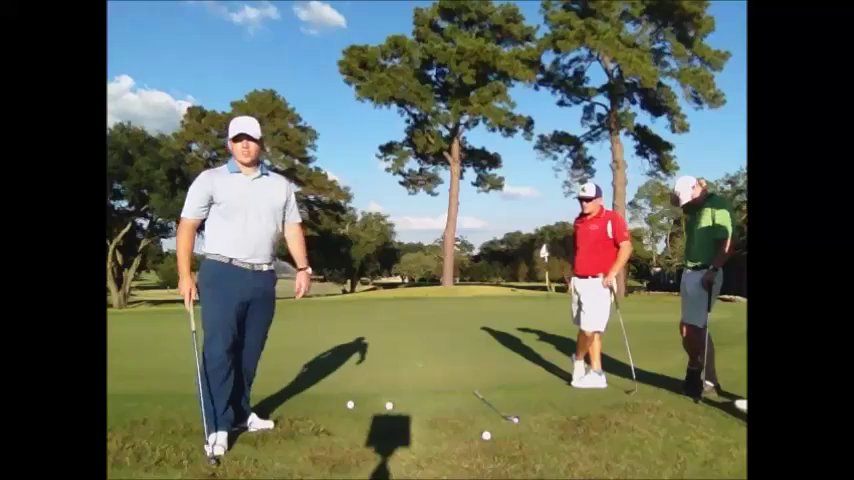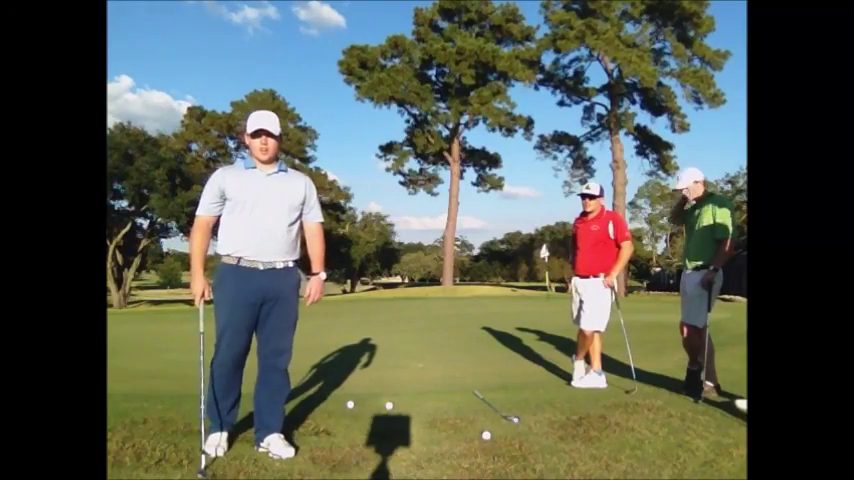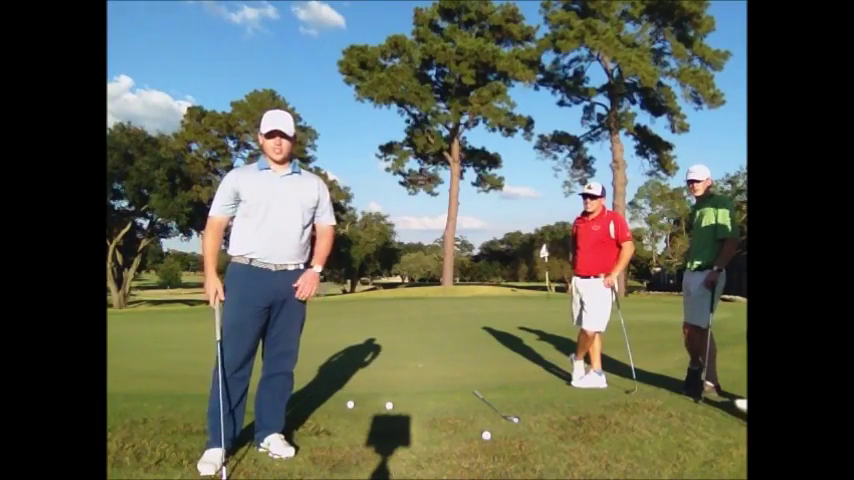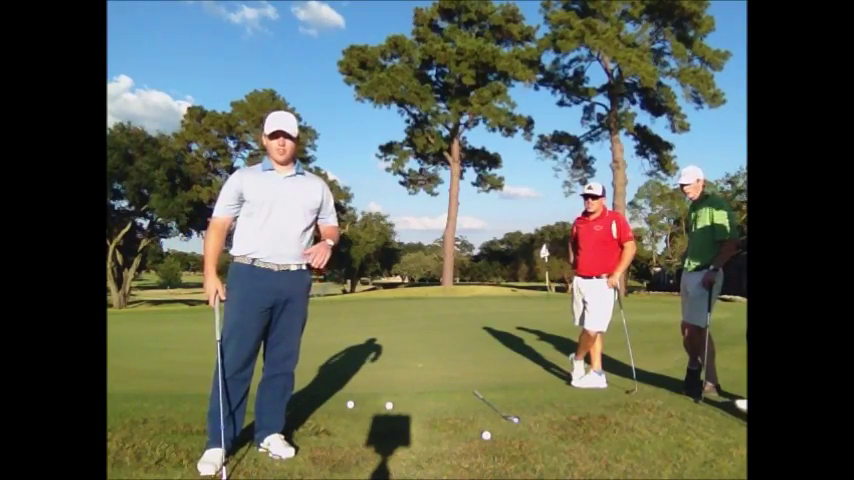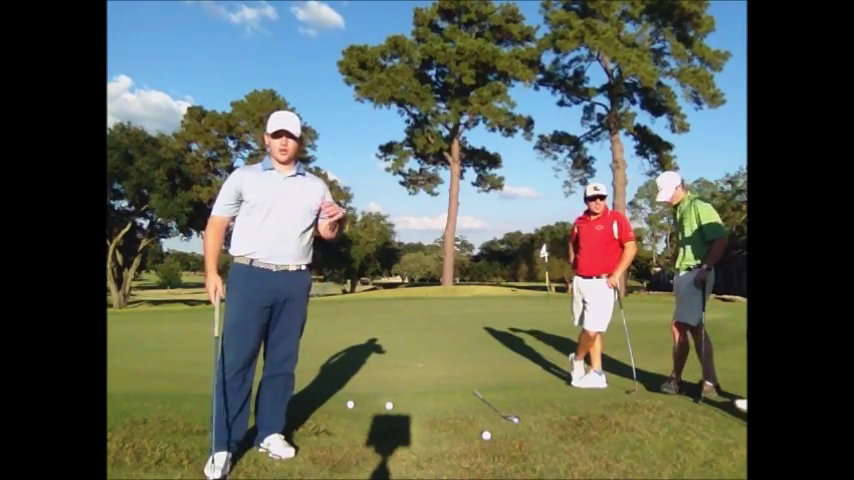
dt=1s
person 1, frame 1
left shoulder: (281, 185)
right shoulder: (210, 180)
left elbow: (292, 227)
right elbow: (187, 227)
left wrist: (303, 267)
right wrist: (185, 275)
left hip: (262, 277)
right hip: (222, 274)
left knee: (249, 352)
right knee: (219, 350)
left ankle: (239, 412)
right ankle: (217, 426)
person 1, frame 2
left shoulder: (301, 183)
right shoulder: (225, 177)
left elbow: (313, 229)
right elbow: (202, 225)
left wrist: (318, 273)
right wrist: (197, 272)
left hip: (283, 279)
right hip: (237, 275)
left knee: (276, 358)
right knee: (228, 354)
left ankle: (269, 432)
right ankle: (219, 428)
person 1, frame 3
left shoulder: (313, 184)
right shoulder: (238, 178)
left elbow: (325, 229)
right elbow: (215, 225)
left wrist: (315, 269)
right wrist: (210, 274)
left hip: (293, 281)
right hip: (247, 276)
left knee: (281, 361)
right knee: (233, 360)
left ankle: (270, 432)
right ankle: (218, 442)
person 1, frame 4
left shoulder: (316, 185)
right shoulder: (243, 179)
left elbow: (331, 227)
right elbow: (218, 226)
left wrist: (327, 243)
right wrist: (210, 273)
left hip: (295, 281)
right hip: (250, 275)
left knee: (282, 361)
right knee: (235, 360)
left ankle: (270, 432)
right ankle: (217, 443)
person 1, frame 5
left shoulder: (316, 186)
right shoulder: (243, 177)
left elbow: (327, 232)
right elbow: (217, 224)
left wrist: (337, 218)
right wrist: (211, 271)
left hip: (294, 281)
right hip: (249, 276)
left knee: (282, 361)
right knee: (236, 360)
left ankle: (270, 432)
right ankle: (223, 445)
person 2, frame 1
left shoulder: (718, 204)
right shoulder: (695, 206)
left elbow: (726, 243)
right elbow: (674, 201)
left wrist: (712, 271)
right wrist: (683, 190)
left hip: (705, 274)
right hip: (689, 272)
left knee: (692, 327)
right knee: (693, 327)
left ankle: (702, 374)
right ankle: (703, 376)
person 2, frame 2
left shoulder: (718, 204)
right shoulder: (694, 207)
left elbow: (727, 243)
right elbow: (675, 218)
left wrist: (713, 270)
right wrist: (683, 200)
left hip: (704, 274)
right hip: (689, 273)
left knee: (690, 327)
right knee: (695, 328)
left ankle: (702, 374)
right ankle: (705, 378)
person 2, frame 3
left shoulder: (720, 204)
right shoulder: (695, 209)
left elbow: (731, 242)
left wrist: (716, 270)
right wrist: (688, 261)
left hip: (708, 274)
right hip: (691, 273)
left knee: (692, 327)
right knee: (699, 328)
left ankle: (700, 372)
right ankle: (710, 381)
person 2, frame 4
left shoulder: (717, 205)
right shoulder: (692, 209)
left elbow: (731, 242)
left wrist: (713, 269)
right wrist: (685, 263)
left hip: (705, 274)
right hip: (689, 273)
left knee: (691, 327)
right knee: (696, 328)
left ankle: (701, 373)
right ankle: (703, 376)
person 2, frame 5
left shoulder: (699, 206)
right shoulder: (679, 209)
left elbow: (720, 239)
left wrist: (706, 268)
left hip: (696, 274)
right hip: (682, 273)
left knee: (679, 326)
right knee: (694, 327)
left ankle: (676, 377)
right ankle: (709, 381)
person 3, frame 1
left shoulder: (612, 219)
right shoulder: (579, 221)
left elbow: (626, 247)
left wrist: (611, 274)
right wrist: (573, 275)
left hip: (598, 283)
right hip: (579, 281)
left knee: (590, 328)
right knee: (588, 329)
left ankle: (578, 360)
right ankle: (596, 374)
person 3, frame 2
left shoulder: (613, 219)
right shoulder: (578, 222)
left elbow: (627, 247)
left wrist: (613, 274)
right wrist: (574, 273)
left hip: (599, 283)
right hip: (579, 281)
left knee: (589, 328)
right knee: (589, 329)
left ankle: (578, 361)
right ankle: (596, 374)
person 3, frame 3
left shoulder: (613, 219)
right shoulder: (579, 222)
left elbow: (628, 247)
left wrist: (614, 274)
left hip: (600, 283)
right hip: (579, 282)
left knee: (591, 329)
right knee: (589, 329)
left ankle: (577, 359)
right ankle: (596, 374)
person 3, frame 4
left shoulder: (615, 219)
right shoulder: (579, 222)
left elbow: (630, 247)
left wrist: (617, 274)
right wrist: (574, 267)
left hip: (602, 283)
right hip: (581, 281)
left knee: (593, 329)
right knee: (590, 329)
left ankle: (577, 359)
right ankle: (597, 374)
person 3, frame 5
left shoulder: (616, 219)
right shoulder: (579, 222)
left elbow: (631, 247)
right elbow: (572, 244)
left wrist: (617, 274)
right wrist: (574, 266)
left hip: (603, 283)
right hip: (580, 281)
left knee: (592, 329)
right knee: (590, 329)
left ankle: (577, 359)
right ankle: (596, 374)
